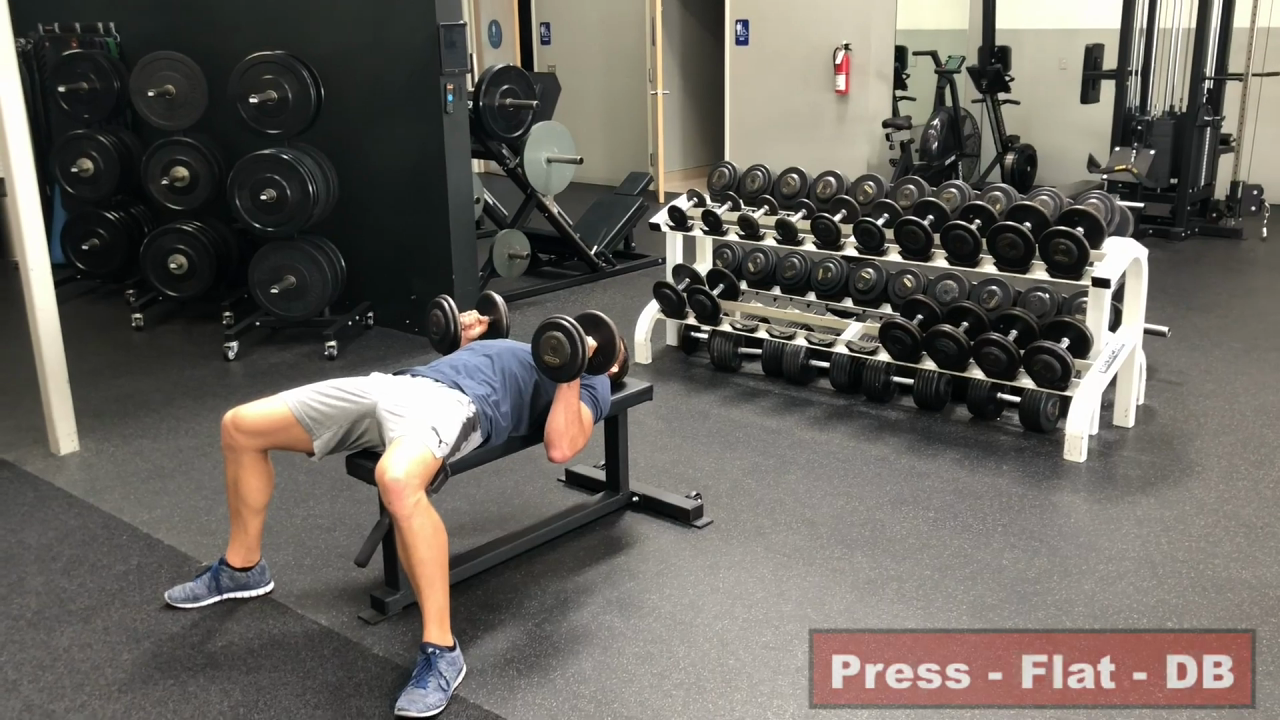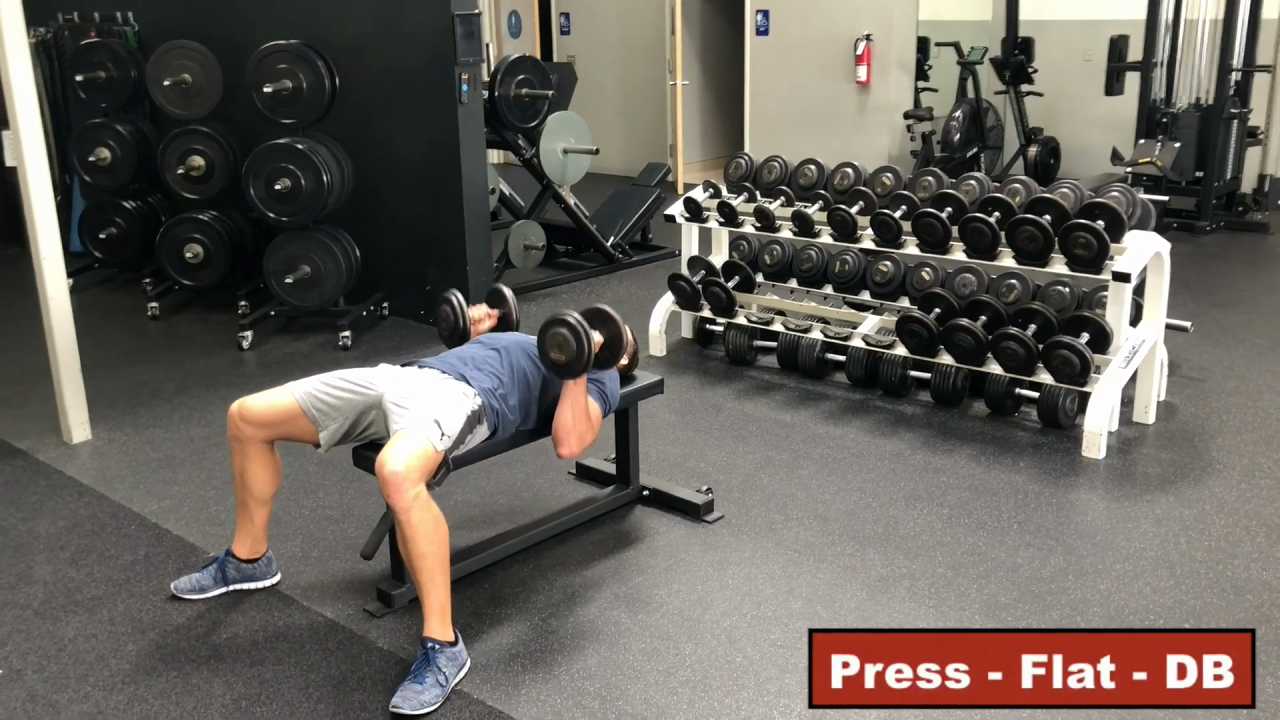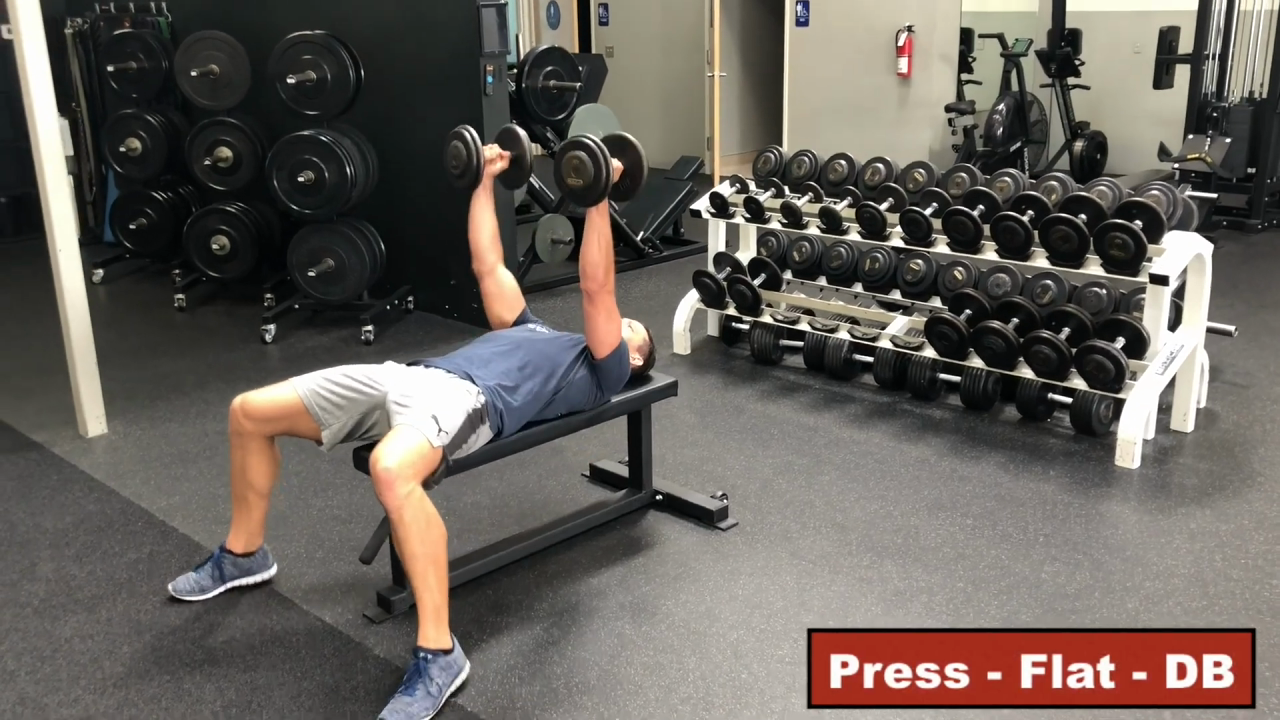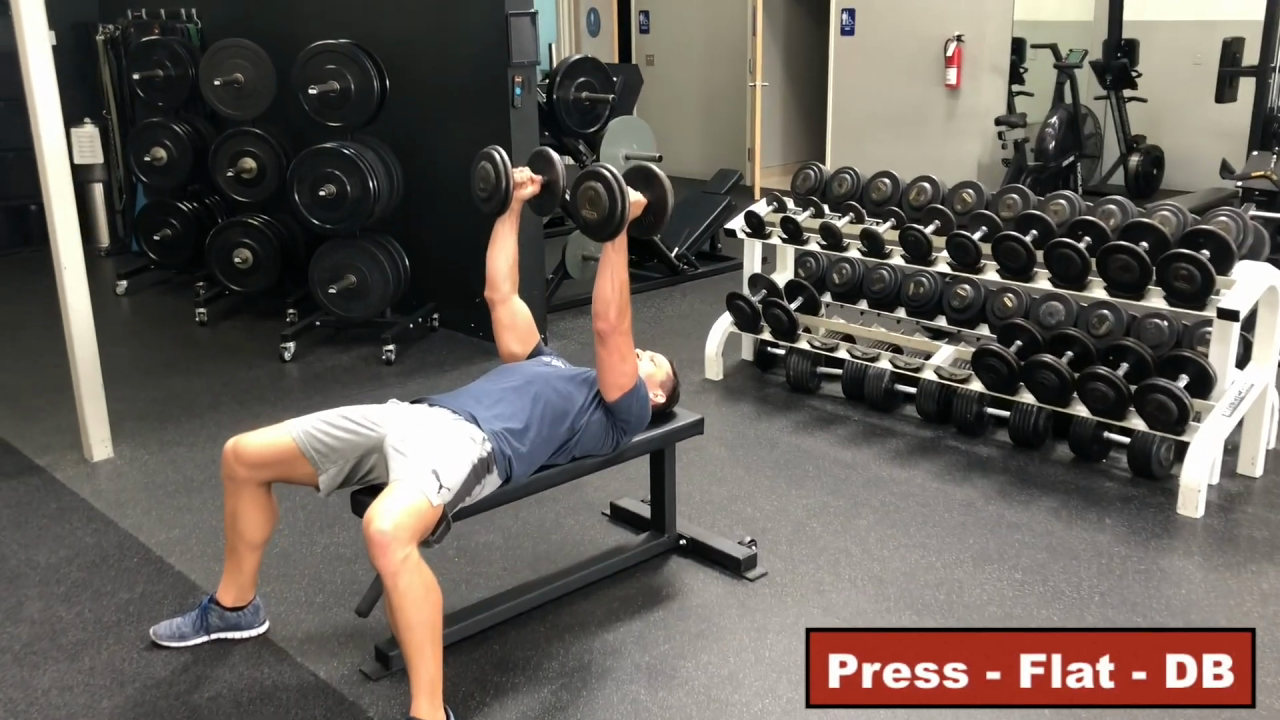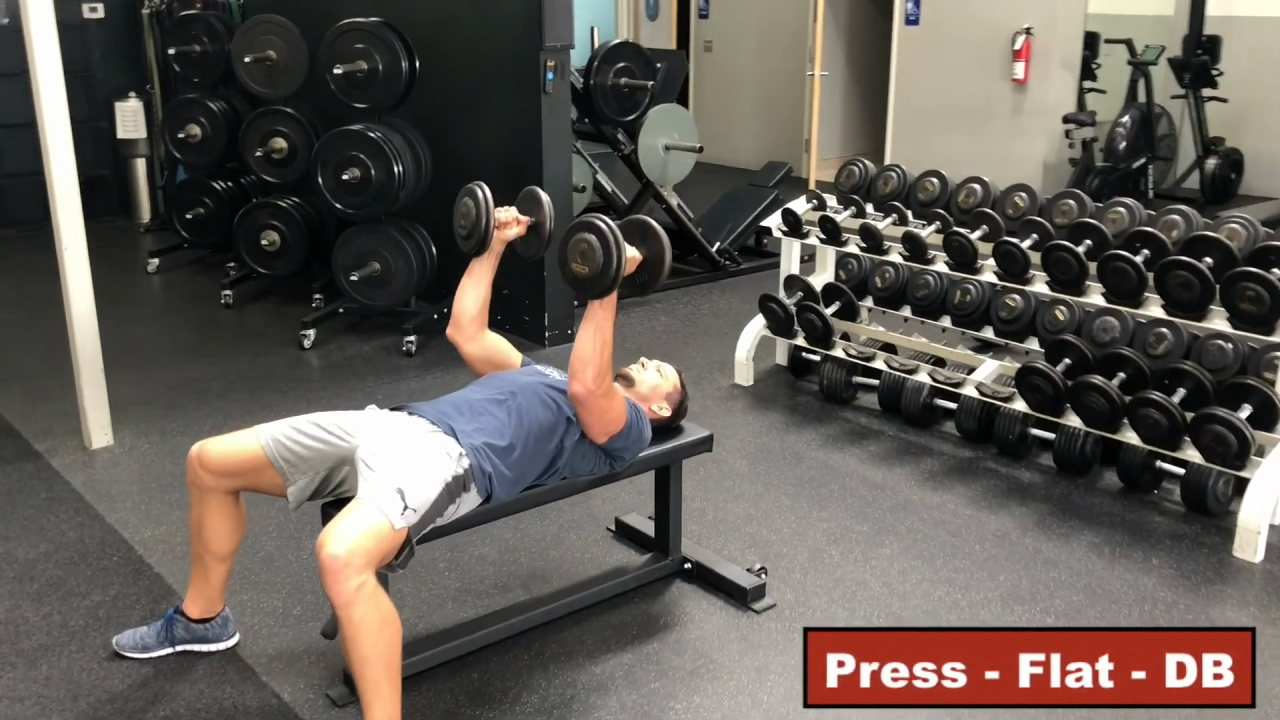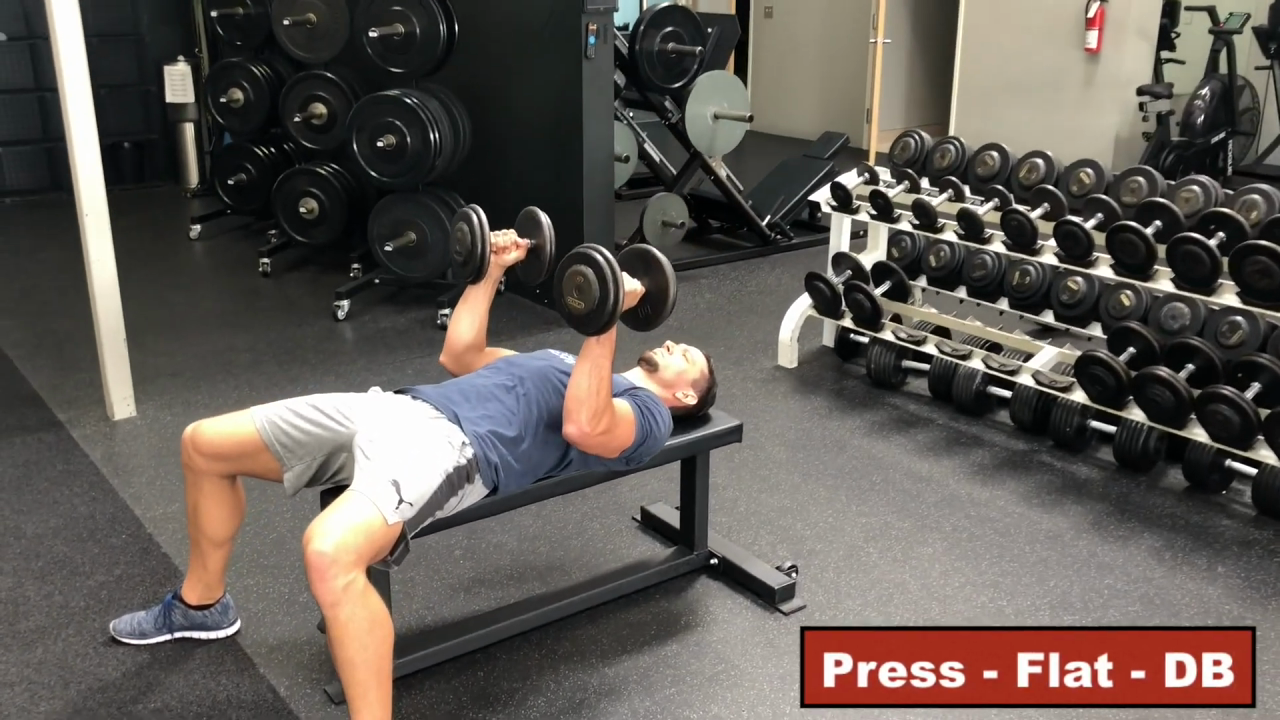
dt=0.7s
person 1, frame 1
left shoulder: (590, 380)
right shoulder: (533, 350)
left elbow: (559, 448)
right wrist: (463, 341)
left hip: (454, 403)
right hip: (393, 382)
left knee: (398, 482)
right knee: (240, 427)
left ankle: (441, 651)
right ankle: (242, 568)
person 1, frame 2
left shoulder: (599, 377)
right shoulder: (545, 346)
left elbow: (568, 444)
left hip: (463, 397)
right hip: (405, 376)
left knee: (399, 474)
right knee: (247, 417)
left ankle: (442, 646)
right ankle: (249, 559)
person 1, frame 3
left shoulder: (605, 369)
right shoulder: (533, 330)
left elbow: (595, 286)
right elbow: (488, 263)
right wrist: (486, 180)
left hip: (467, 396)
right hip: (409, 374)
left knee: (392, 471)
right knee: (248, 412)
left ankle: (437, 654)
right ankle: (244, 553)
person 1, frame 4
left shoulder: (624, 412)
right shoulder: (552, 365)
left elbow: (609, 328)
right elbow: (500, 295)
left wrist: (616, 232)
right wrist: (513, 207)
left hip: (472, 442)
right hip: (411, 415)
left knee: (388, 533)
right knee: (242, 457)
right ankle: (235, 606)
person 1, frame 5
left shoulder: (626, 429)
right shoulder: (549, 377)
left elbow: (586, 386)
right elbow: (466, 331)
left wrist: (607, 288)
right wrist: (494, 245)
left hip: (450, 457)
right hip: (392, 423)
left knee: (342, 558)
right knee: (208, 462)
right ankle: (202, 617)
person 1, frame 6
left shoulder: (649, 414)
right shoulder: (571, 365)
left elbow: (582, 427)
right elbow: (458, 355)
left wrist: (608, 319)
right wrist: (492, 271)
left hip: (454, 446)
right hip: (396, 407)
left knee: (330, 553)
right knee: (202, 444)
right ankle: (202, 604)
